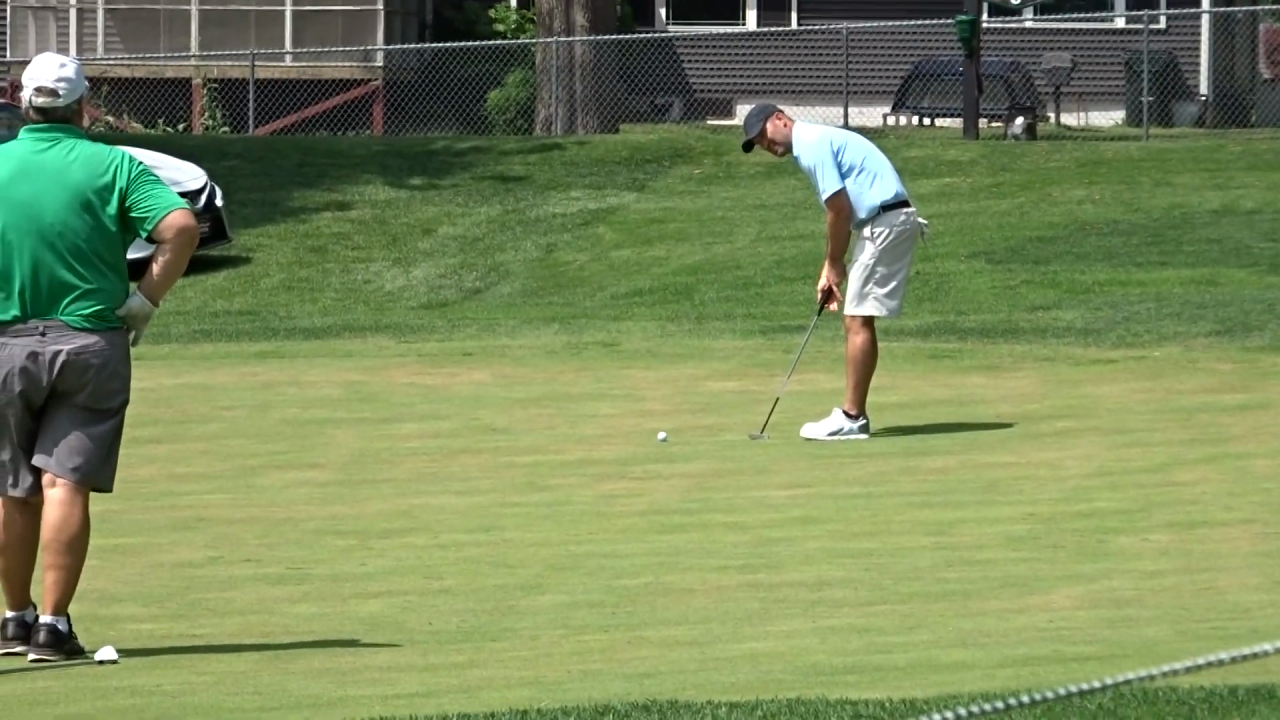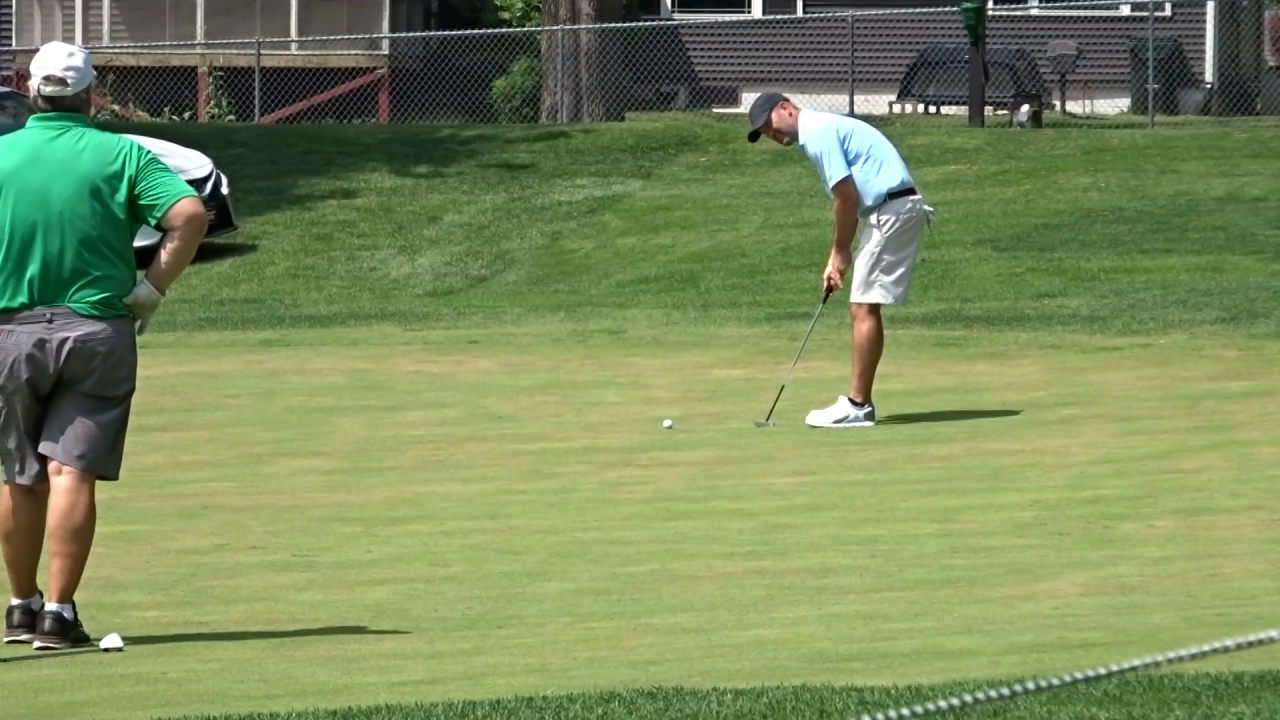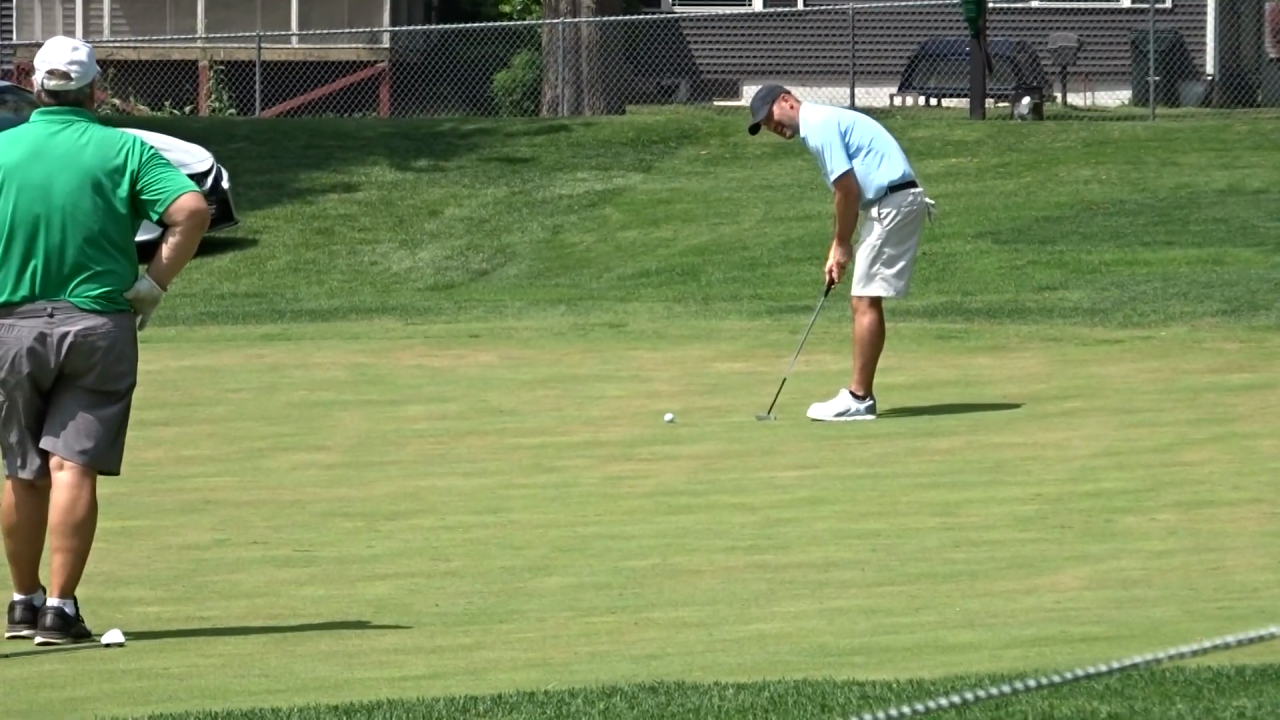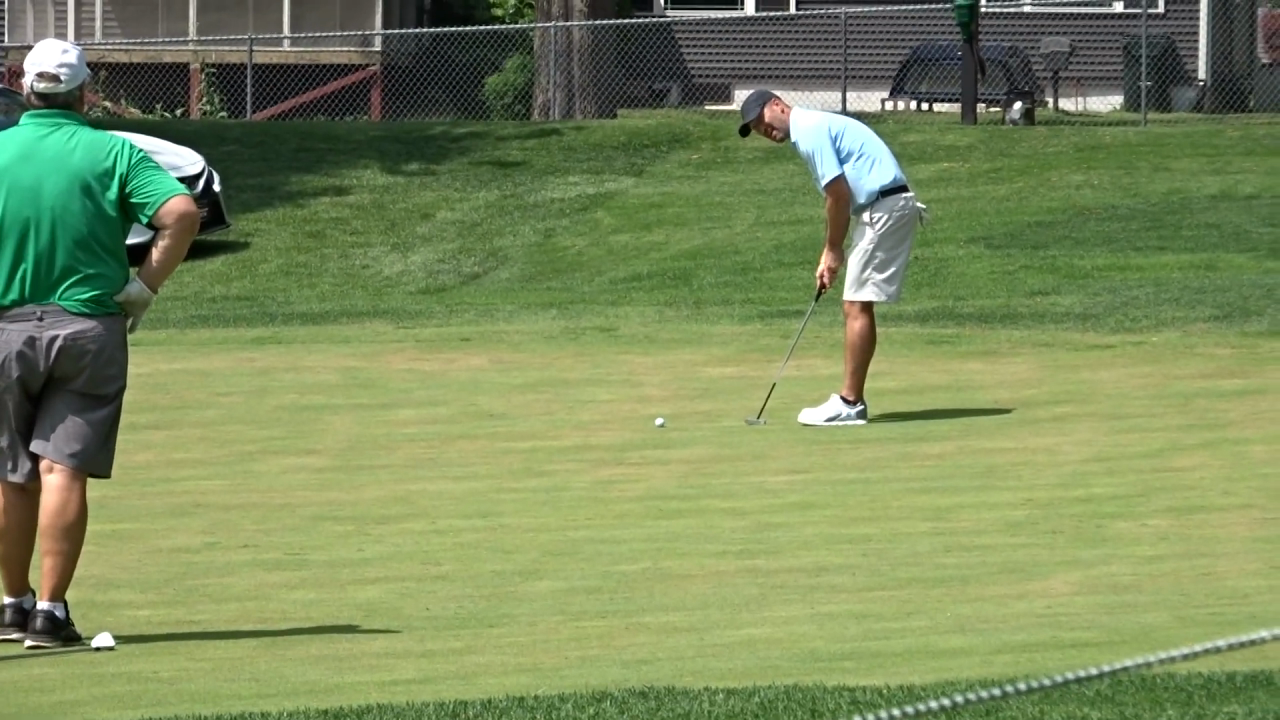
dt=0.3s
person 1, frame 1
right shoulder: (113, 165)
right elbow: (180, 226)
right wrist: (145, 299)
right hip: (90, 343)
right knee: (65, 484)
right ankle: (53, 625)
person 1, frame 2
right shoulder: (121, 153)
right elbow: (190, 215)
right wrist: (152, 287)
right hip: (98, 331)
right knee: (72, 471)
right ankle: (59, 613)
person 1, frame 3
right shoulder: (124, 149)
right elbow: (192, 210)
right wrist: (154, 283)
right hip: (98, 326)
right knee: (72, 467)
right ankle: (59, 608)
person 1, frame 4
right shoulder: (113, 152)
right elbow: (181, 213)
right wrist: (143, 285)
right hip: (87, 328)
right knee: (63, 470)
right ankle: (49, 611)
person 2, frame 1
left shoulder: (811, 142)
right shoulder: (815, 142)
left elbow: (840, 211)
right elbow: (841, 213)
left wrist: (834, 264)
right wrist: (830, 270)
left hip: (886, 223)
right hip: (890, 222)
left knee: (858, 321)
right knee: (860, 321)
left ankle: (851, 418)
right ankle: (854, 414)
person 2, frame 2
left shoulder: (817, 129)
right shoulder: (822, 130)
left elbow: (847, 198)
right elbow: (848, 199)
left wrist: (840, 251)
right wrist: (836, 257)
left hip: (892, 210)
right hip: (896, 210)
left knee: (864, 308)
right knee: (865, 308)
left ankle: (857, 404)
right ankle: (859, 401)
person 2, frame 3
left shoulder: (819, 123)
right shoulder: (821, 123)
left elbow: (849, 191)
right elbow: (847, 192)
left wrist: (842, 245)
right wrist: (837, 249)
left hip: (893, 204)
right hip: (897, 203)
left knee: (865, 301)
right knee: (868, 301)
left ankle: (859, 398)
right ankle: (861, 394)
person 2, frame 4
left shoulder: (809, 128)
right shoulder: (812, 129)
left elbow: (839, 196)
right elbow: (839, 197)
left wrist: (833, 250)
right wrist: (828, 254)
left hip: (884, 208)
right hip: (888, 207)
left knee: (857, 306)
right knee: (858, 306)
left ankle: (849, 403)
right ankle: (851, 399)
